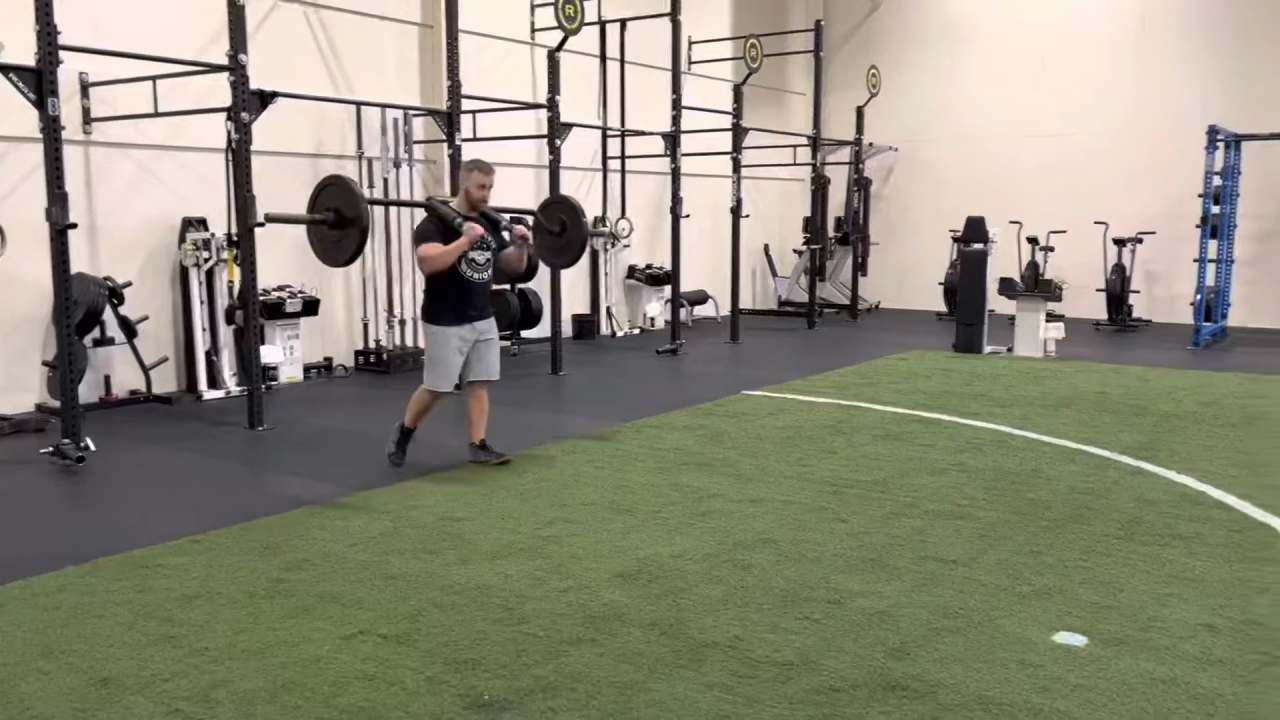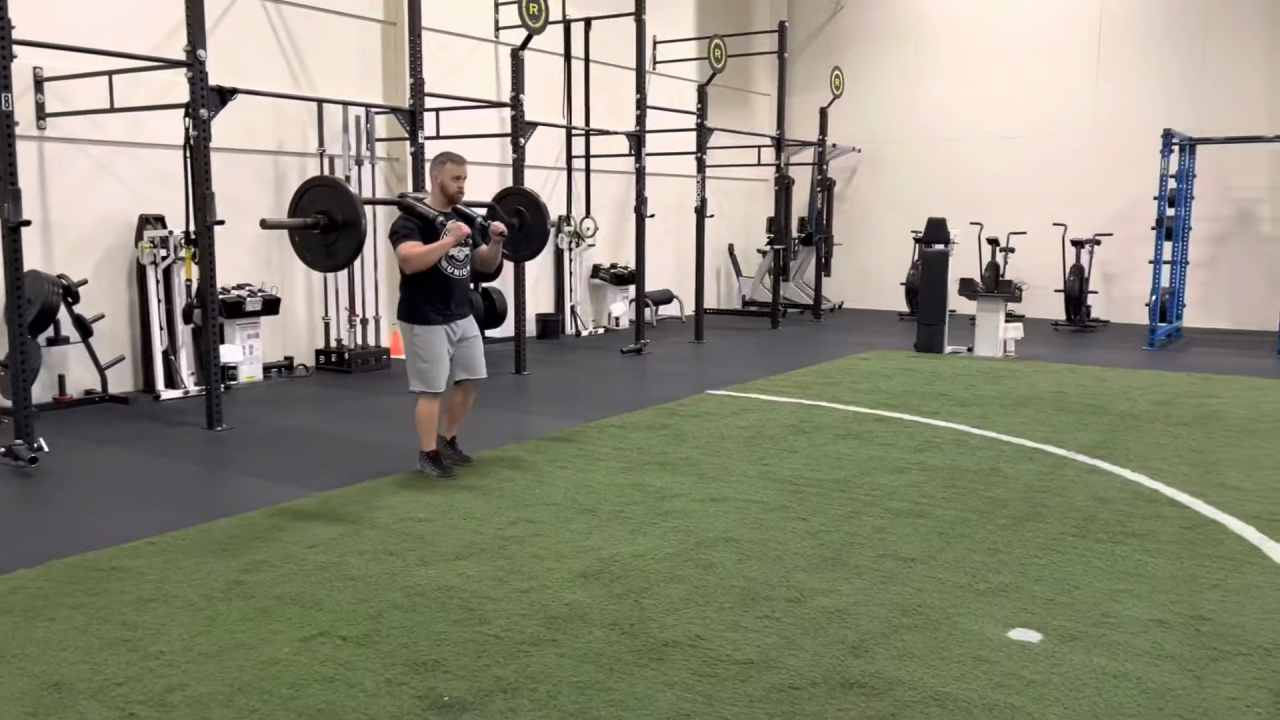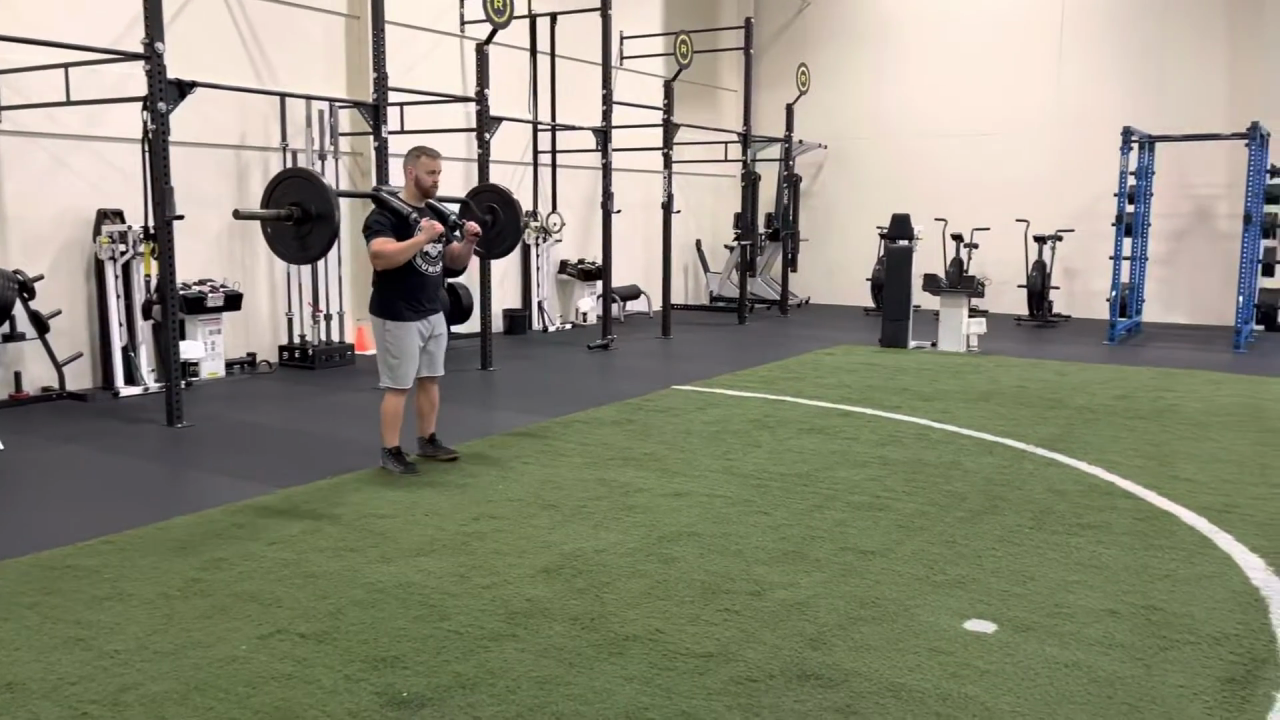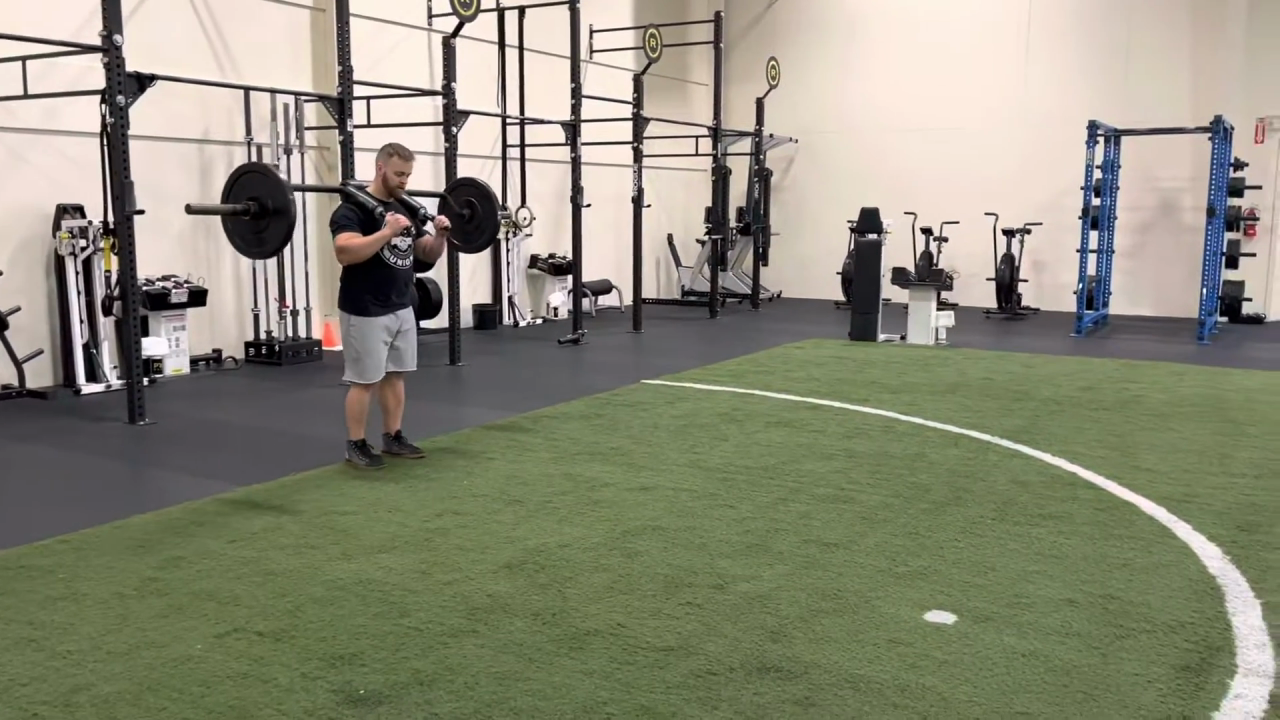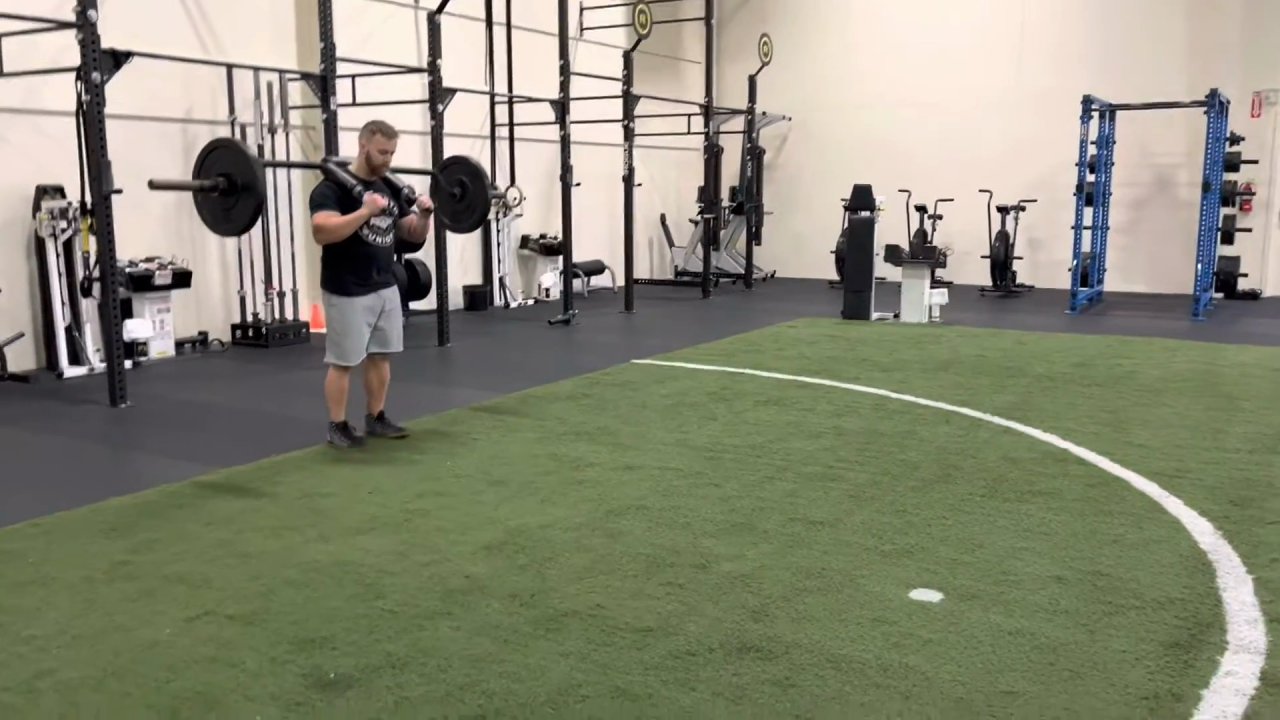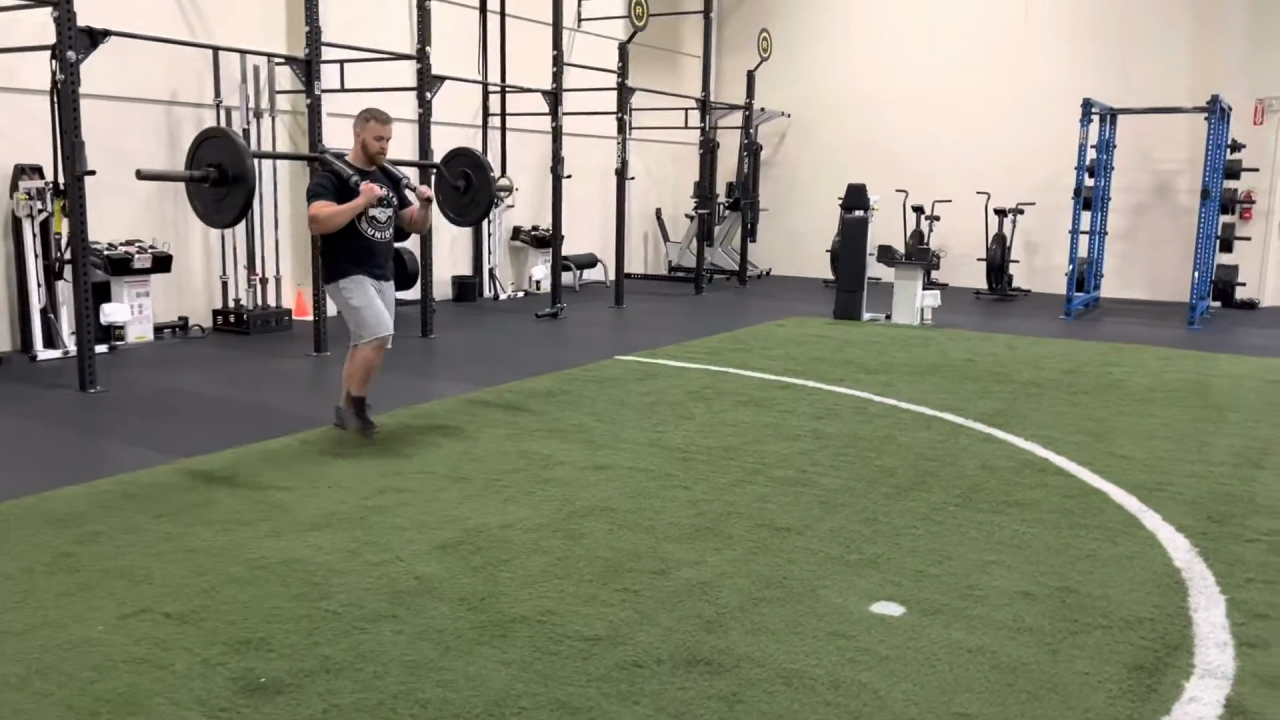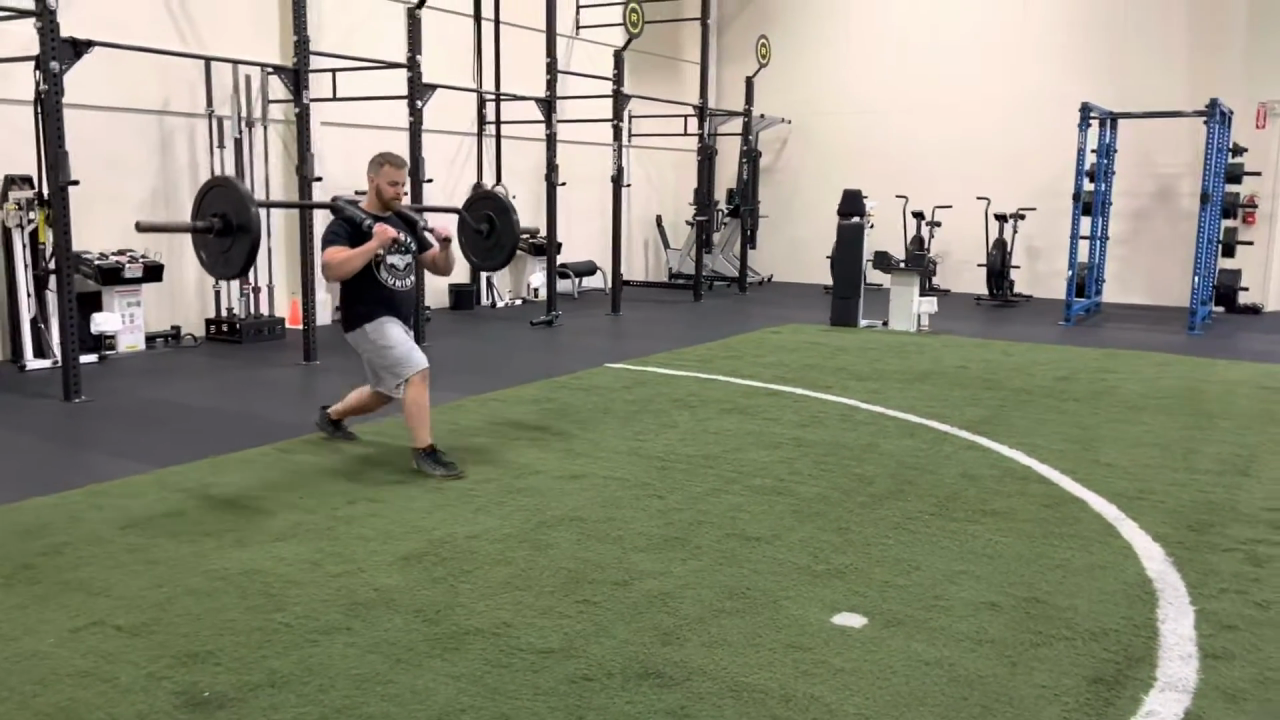
dt=0.5s
person 1, frame 1
left shoulder: (490, 224)
right shoulder: (437, 223)
left elbow: (514, 266)
right elbow: (428, 263)
left wrist: (521, 245)
right wrist: (465, 240)
left hip: (483, 319)
right hip: (445, 322)
left knee: (478, 383)
right knee: (437, 387)
left ankle: (478, 445)
right ankle: (403, 432)
person 1, frame 2
left shoulder: (462, 219)
right shoulder: (412, 220)
left elbow: (486, 264)
right elbow: (410, 261)
left wrist: (496, 242)
right wrist: (450, 239)
left hip: (462, 316)
right hip: (425, 321)
left knee: (469, 382)
right knee: (432, 389)
left ankle: (447, 440)
right ankle: (428, 455)
person 1, frame 3
left shoulder: (435, 215)
right shoulder: (386, 215)
left elbow: (456, 261)
right elbow: (381, 258)
left wrist: (469, 241)
right wrist: (423, 238)
left hip: (433, 313)
right hip: (398, 317)
left knee: (429, 379)
right knee: (397, 385)
left ankle: (427, 441)
right ankle: (390, 451)
person 1, frame 4
left shoulder: (405, 209)
right shoulder: (353, 209)
left elbow: (428, 255)
right elbow: (345, 252)
left wrist: (440, 235)
right wrist: (387, 232)
left hip: (401, 308)
right hip: (365, 311)
left knee: (395, 375)
right knee: (365, 380)
left ankle: (393, 437)
right ankle: (355, 444)
person 1, frame 5
left shoulder: (389, 189)
right shoulder: (333, 187)
left elbow: (415, 235)
right elbow: (322, 232)
left wrist: (424, 214)
right wrist: (365, 211)
left hip: (386, 287)
right hip: (348, 291)
left knee: (381, 355)
right knee: (343, 362)
left ankle: (376, 418)
right ankle: (337, 426)
person 1, frame 6
left shoulder: (388, 180)
right shoulder: (331, 177)
left elbow: (417, 226)
right elbow: (317, 222)
left wrist: (425, 204)
right wrist: (362, 201)
left hip: (382, 277)
right hip: (347, 276)
left knee: (366, 343)
right knee: (379, 336)
left ankle: (348, 409)
right ankle: (355, 399)
person 1, frame 7
left shoulder: (406, 223)
right shoulder: (347, 224)
left elbow: (441, 268)
right elbow: (331, 270)
left wrist: (445, 245)
right wrist: (375, 244)
left hip: (400, 321)
right hip: (369, 321)
left knee: (385, 390)
right knee: (417, 371)
left ankle: (330, 416)
right ankle: (424, 451)
